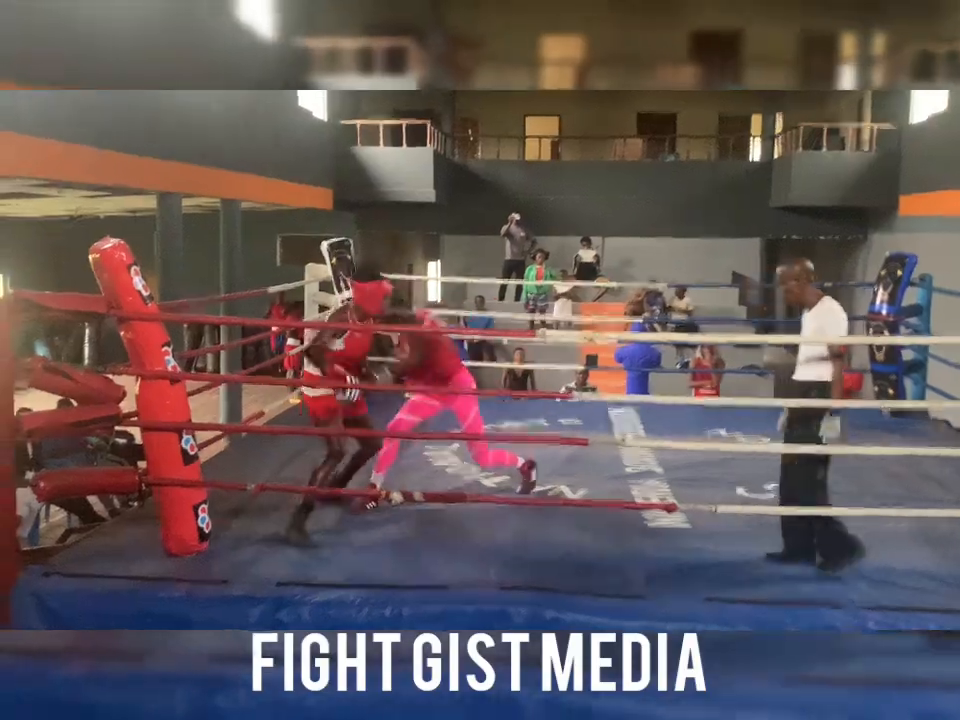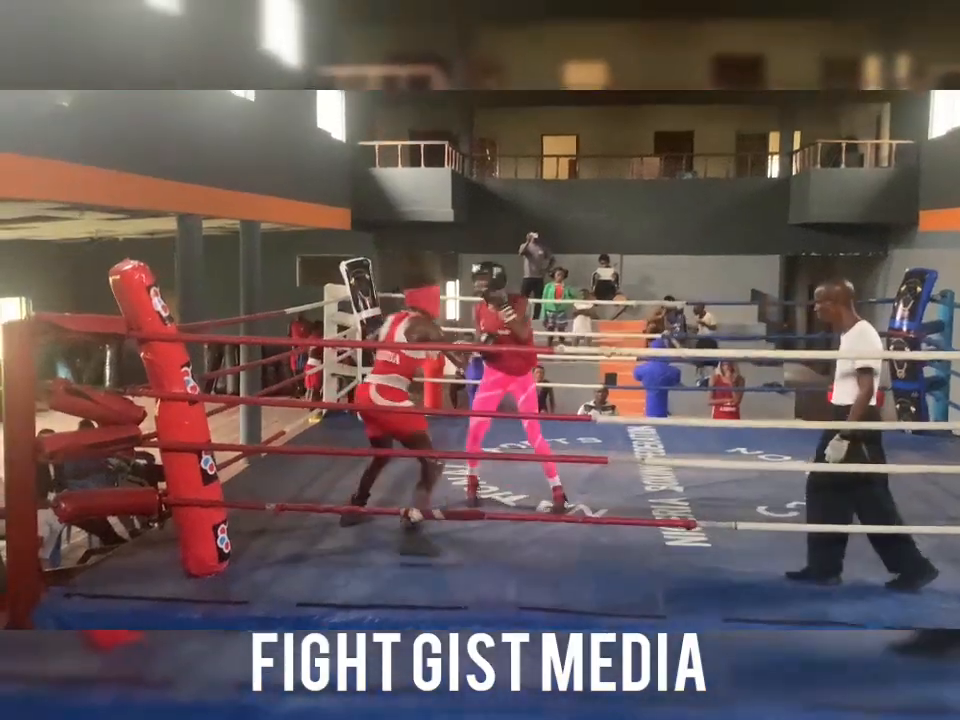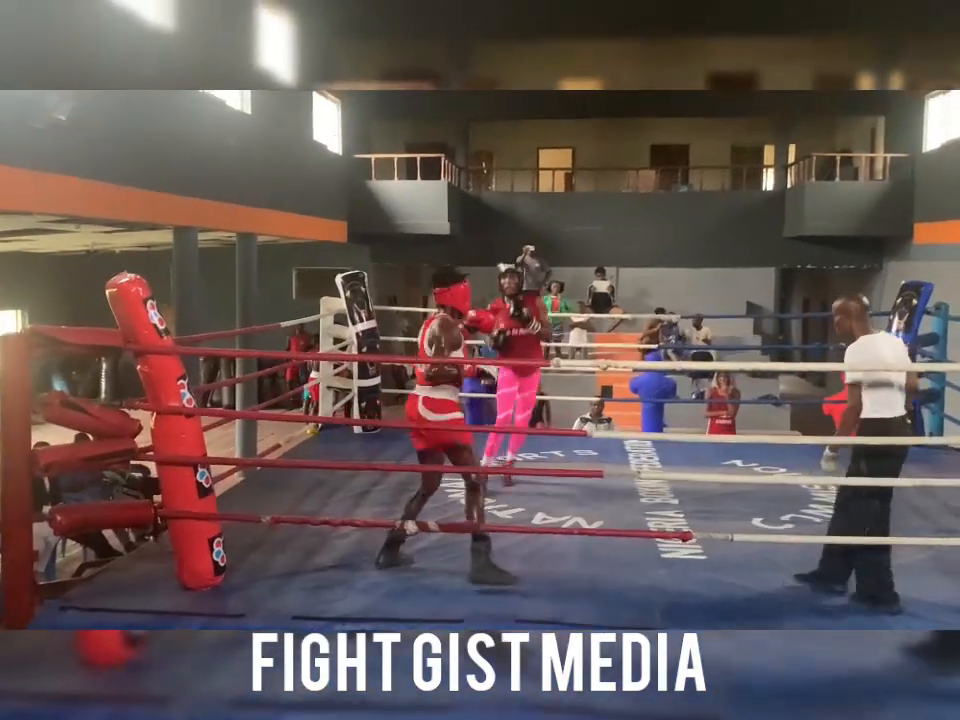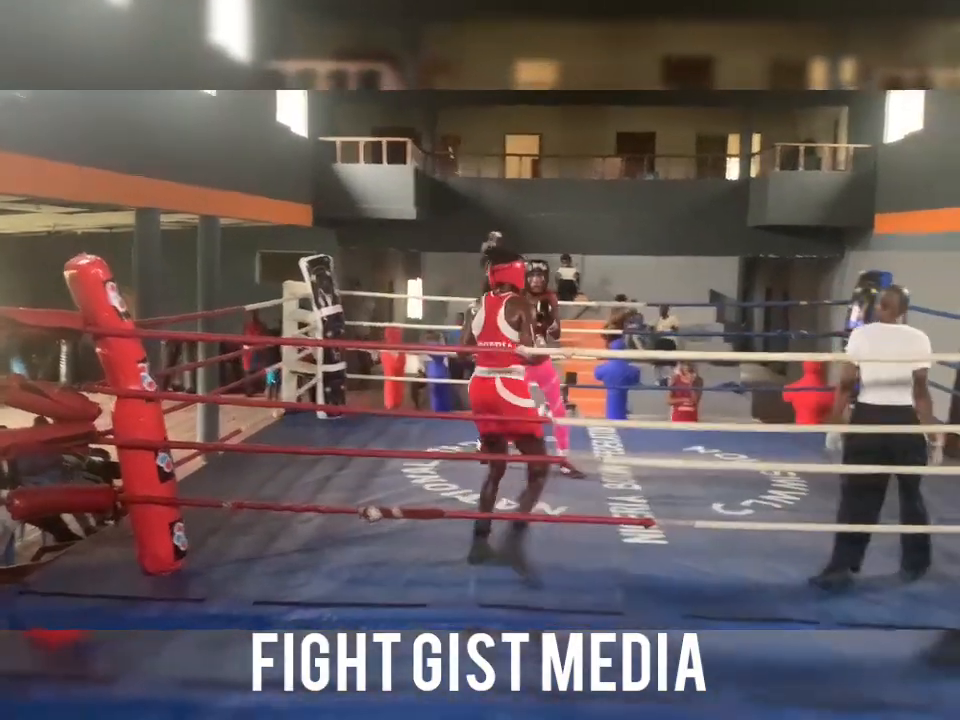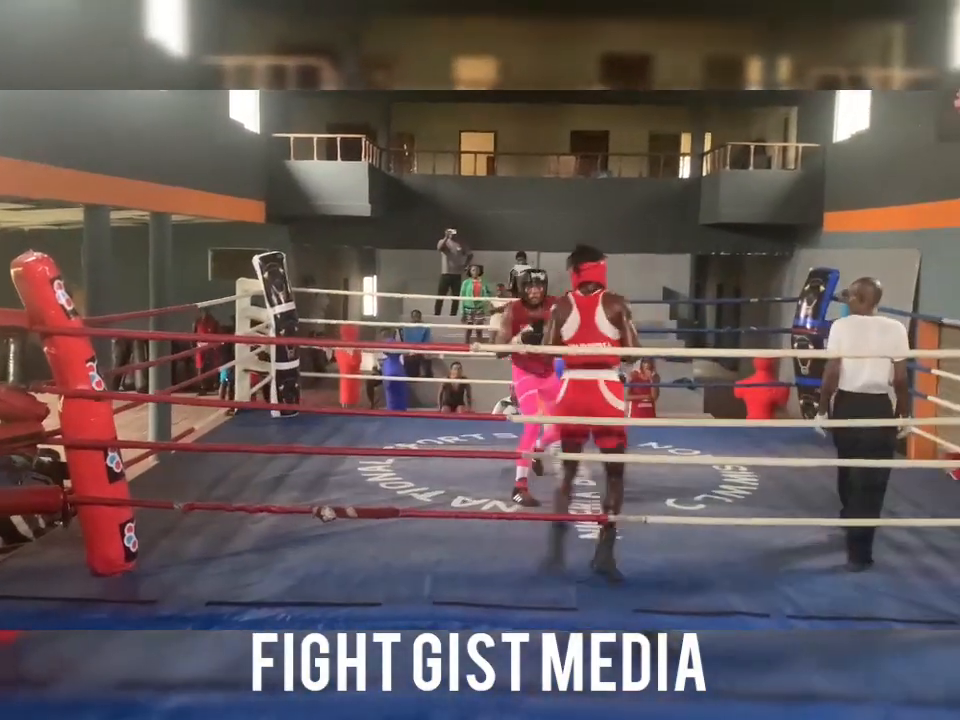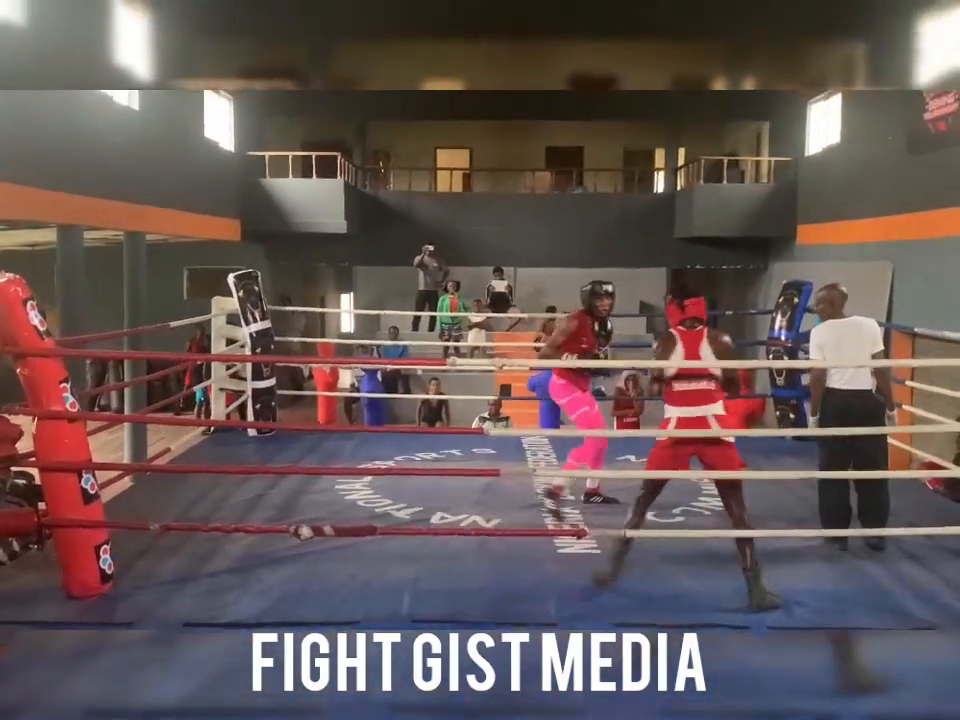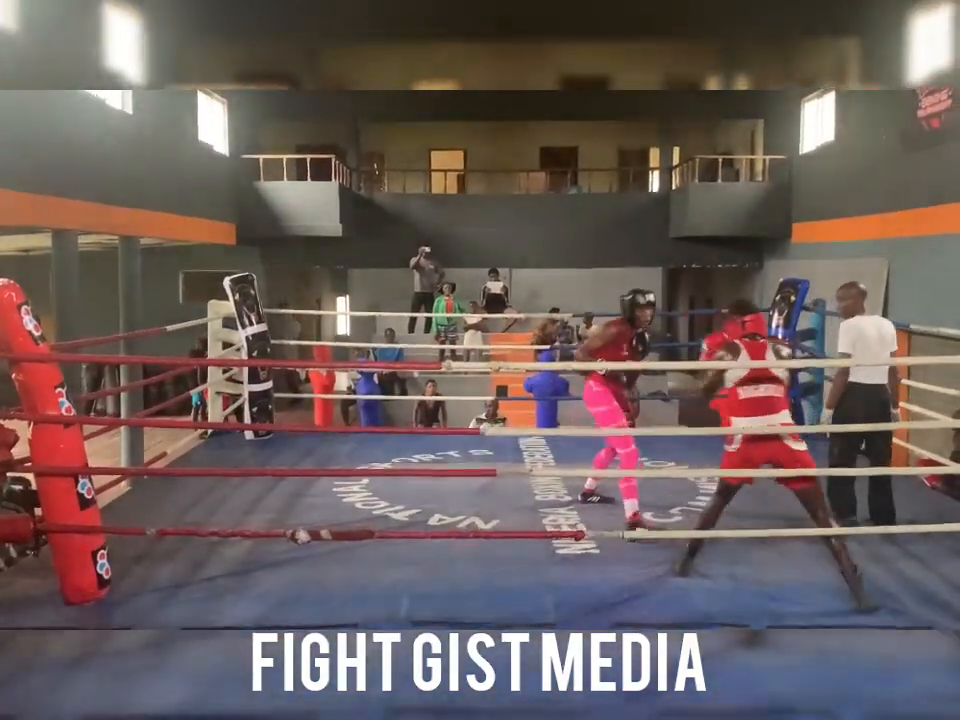
dt=0.5s
person 1, frame 1
left shoulder: (370, 321)
right shoulder: (342, 316)
right elbow: (311, 352)
right wrist: (341, 377)
left hip: (343, 387)
right hip: (322, 387)
left knee: (372, 443)
right knee: (337, 450)
left ankle: (337, 486)
right ankle: (298, 519)
person 1, frame 2
left shoulder: (393, 320)
right shoulder: (423, 326)
right elbow: (458, 357)
left hip: (368, 393)
right hip: (390, 399)
left knee: (383, 455)
right knee: (432, 463)
left ankle: (354, 509)
person 1, frame 3
left shoulder: (433, 322)
right shoulder: (448, 328)
right elbow: (433, 372)
right wrist: (466, 371)
left hip: (420, 406)
right hip: (437, 409)
left knee: (429, 483)
right knee: (475, 480)
left ankle: (391, 549)
right ankle: (481, 560)
person 1, frame 4
left shoulder: (480, 304)
right shoulder: (520, 305)
left elbow: (464, 347)
right elbow: (530, 355)
left hip: (479, 386)
right hip: (509, 389)
left knee: (497, 468)
right knee: (539, 469)
left ankle: (479, 542)
right ankle: (515, 541)
person 1, frame 5
left shoulder: (562, 306)
right shoulder: (615, 304)
left elbow: (548, 350)
right elbow: (634, 350)
left hip: (571, 393)
right hip: (607, 393)
left knee: (569, 471)
right knee: (615, 475)
left ankle: (556, 547)
right ankle: (604, 554)
person 1, frame 6
left shoulder: (666, 342)
right shoulder: (720, 341)
left elbow: (655, 388)
right elbow: (734, 388)
left hip: (676, 428)
right hip: (713, 428)
left knee: (644, 500)
right knee: (736, 508)
left ankle: (614, 565)
right ankle: (756, 589)
person 1, frame 7
left shoulder: (728, 352)
right shoulder: (782, 353)
left elbow: (705, 392)
left hip: (745, 440)
right hip: (785, 438)
left knee: (719, 502)
right knee: (821, 514)
left ankle: (686, 562)
right ankle: (856, 588)
person 2, frame 1
left shoulder: (830, 312)
right shoulder: (809, 312)
left elbow: (839, 365)
left wrist: (833, 413)
right wrist: (793, 409)
left hip: (818, 399)
right hip: (803, 397)
left knee: (806, 477)
right knee: (795, 474)
left ankle: (840, 546)
right ankle: (799, 547)
person 2, frame 2
left shoulder: (862, 336)
right shoulder: (848, 335)
left elbow: (866, 391)
left wrist: (845, 436)
left hip: (857, 425)
right hip: (842, 420)
left knee: (872, 501)
right knee: (822, 489)
left ankle: (914, 567)
right ankle: (824, 567)
person 2, frame 3
left shoulder: (857, 350)
right shoulder: (893, 341)
left elbow: (854, 406)
right elbow: (912, 386)
left wrist: (832, 447)
left hip: (875, 434)
right hip: (897, 428)
left knee: (865, 511)
right knee: (850, 503)
left ankle: (880, 593)
right ankle: (830, 574)
person 2, frame 4
left shoulder: (862, 334)
right shoulder: (918, 338)
left elbow: (846, 383)
right elbow: (920, 390)
left wrist: (836, 425)
right wrist: (933, 435)
left hip: (868, 418)
right hip: (905, 420)
left knee: (857, 497)
right knee: (911, 494)
left ankle: (841, 567)
right ankle: (915, 563)
person 2, frame 5
left shoulder: (841, 326)
right shoulder: (895, 329)
left elbow: (831, 374)
right elbow: (900, 379)
left wrist: (822, 409)
right wrist: (904, 415)
left hip: (846, 405)
right hip: (877, 407)
left knee: (848, 472)
right knee: (870, 480)
left ankle: (851, 524)
right ankle: (858, 552)
person 2, frame 6
left shoulder: (820, 332)
right shoulder: (869, 326)
left elbow: (817, 378)
right elbow: (881, 371)
left wrist: (814, 413)
right wrist: (890, 407)
left hip: (834, 403)
right hip: (866, 402)
left knee: (832, 471)
right knee: (873, 469)
left ankle: (836, 533)
right ankle: (874, 531)
person 2, frame 7
left shoulder: (848, 326)
right shoulder: (887, 326)
left elbow: (844, 371)
right elbow: (895, 369)
left wrist: (829, 406)
right wrist: (894, 405)
left hip: (855, 395)
right hip: (881, 396)
left knee: (841, 460)
right knee: (880, 461)
left ankle: (844, 516)
right ankle: (883, 518)
person 3, frame 1
left shoulder: (417, 327)
right shoulder: (419, 319)
left hip: (457, 386)
right hip: (434, 388)
left knee: (480, 455)
right knee: (394, 431)
left ankle: (524, 466)
right ankle: (373, 490)
person 3, frame 2
left shoulder: (515, 302)
right shoulder: (479, 310)
left elbow: (525, 337)
left wrist: (504, 307)
right wrist: (483, 343)
left hip: (521, 374)
right hip: (493, 373)
left knee: (534, 435)
right knee: (476, 428)
left ankle: (557, 491)
right ankle: (473, 482)
person 3, frame 3
left shoulder: (534, 302)
right shoulder: (494, 307)
left elbow: (548, 336)
right elbow: (486, 336)
left wrist: (529, 321)
right wrist: (494, 339)
left hip: (531, 369)
right hip: (508, 369)
left knee: (522, 420)
right knee: (504, 419)
left ankle: (509, 461)
right ankle: (484, 469)
person 3, frame 4
left shoulder: (550, 299)
left elbow: (556, 335)
left wrist: (549, 322)
left hip: (542, 361)
left knee: (559, 410)
left ankle: (563, 461)
person 3, frame 5
left shoulder: (553, 306)
right shoulder: (512, 311)
right elbow: (500, 349)
right wrist: (522, 337)
left hip: (548, 371)
right hip: (524, 373)
right knee: (533, 425)
left ankle: (535, 452)
right ankle: (520, 486)
person 3, frame 6
left shoulder: (600, 323)
right shoulder: (574, 321)
right elbow: (544, 353)
left wrist: (603, 348)
right wrist: (576, 360)
left hip: (581, 385)
right hip: (564, 384)
left knee: (602, 437)
right knee: (593, 440)
left ankle: (592, 490)
right ankle: (555, 490)
person 3, frame 7
left shoulder: (638, 333)
right shoulder: (615, 329)
left elbow: (631, 370)
right elbow: (580, 353)
left wrist: (639, 353)
right wrist: (607, 369)
left hip: (614, 393)
right hip: (599, 392)
left knee: (614, 446)
right knee: (629, 452)
left ankle: (588, 491)
right ankle: (633, 520)
